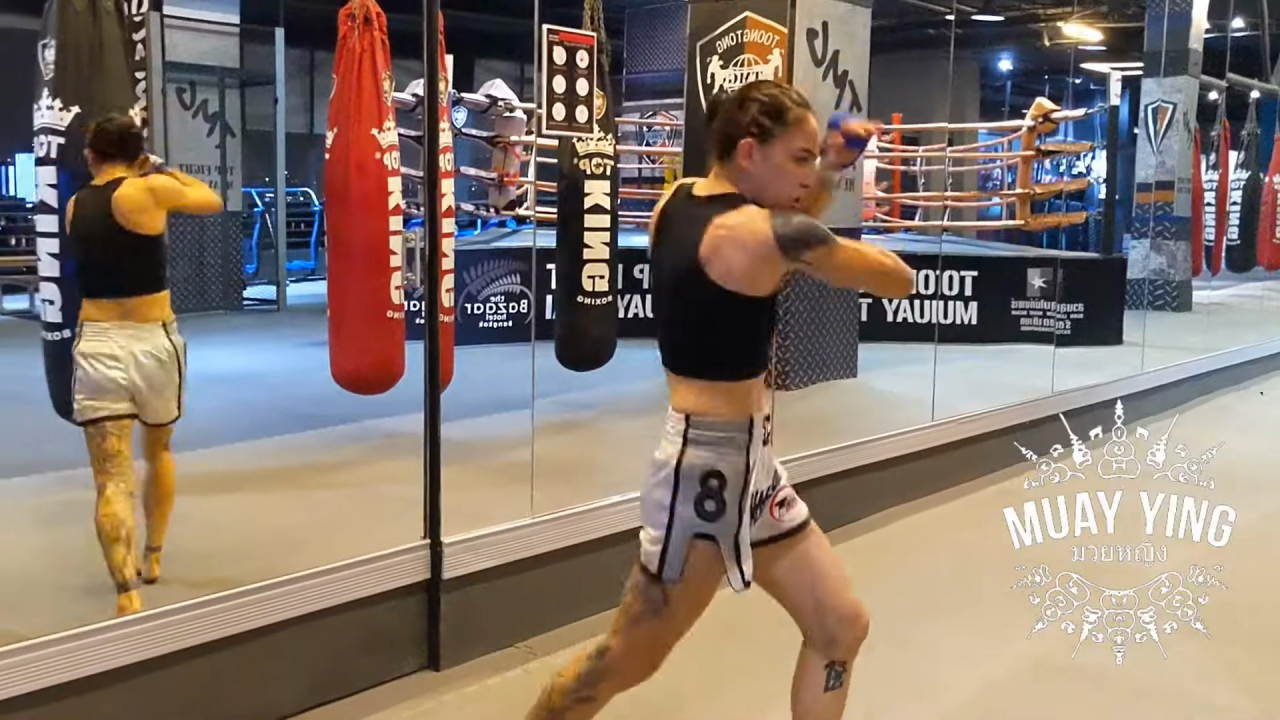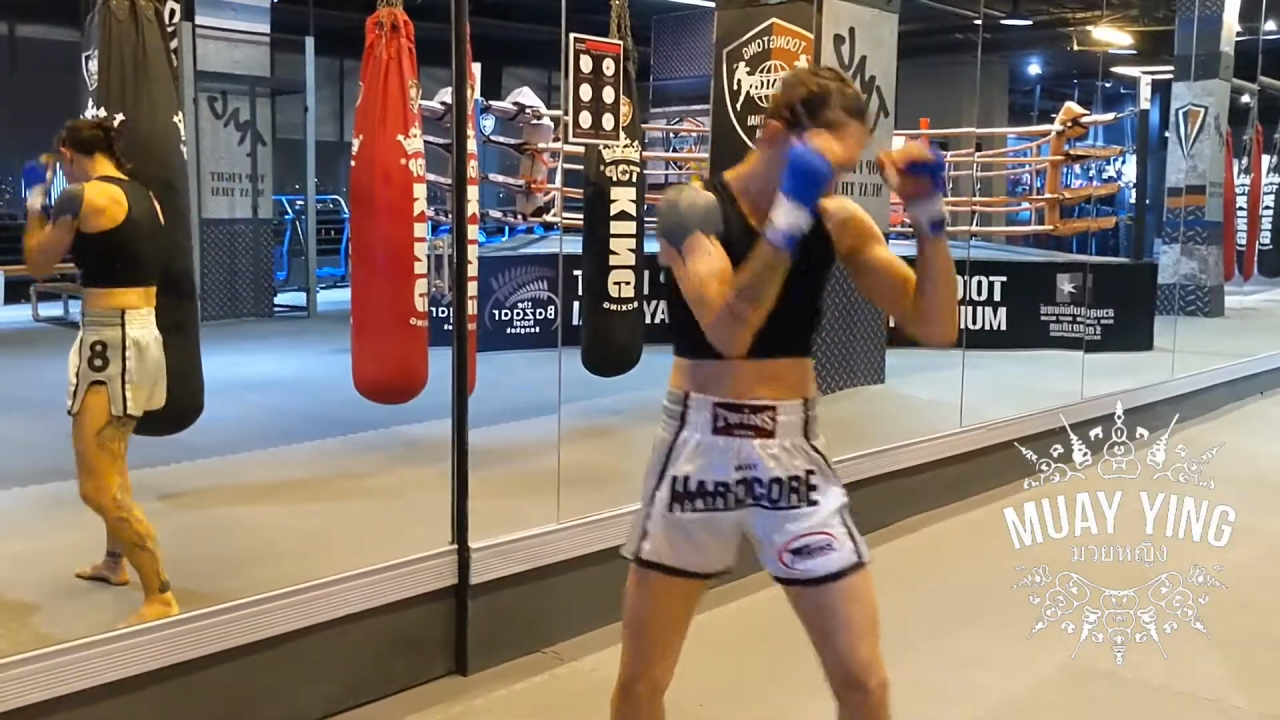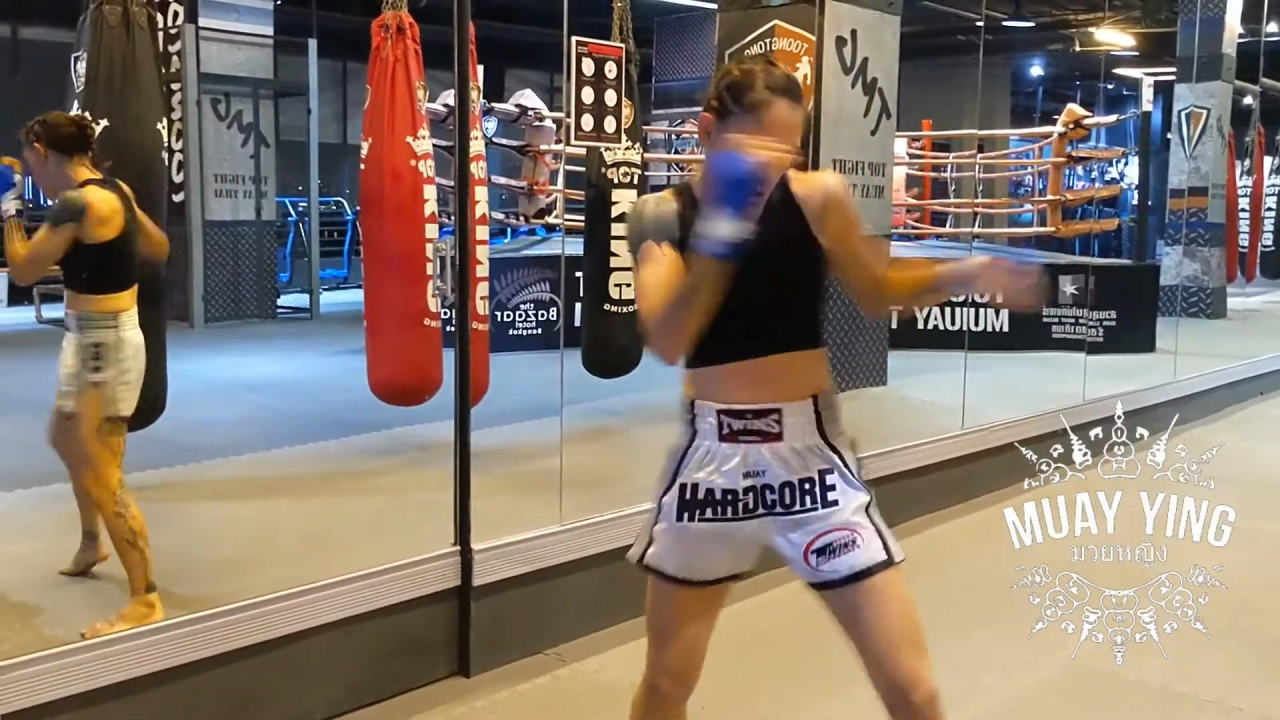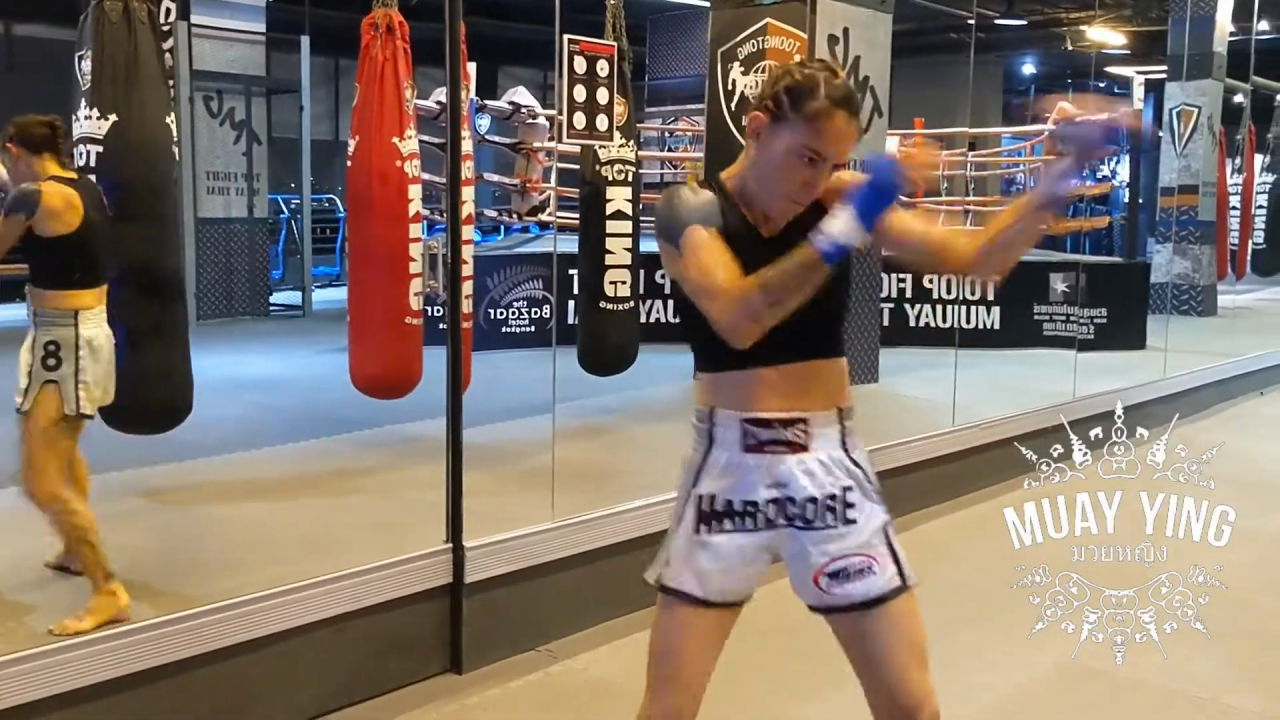
dt=1s
person 1, frame 1
left shoulder: (683, 201)
right shoulder: (758, 231)
right elbow: (896, 281)
left wrist: (835, 167)
left hip: (737, 455)
right hip: (712, 466)
left knee: (844, 625)
right knee: (628, 659)
person 1, frame 2
left shoulder: (839, 222)
right shoulder: (692, 208)
left elbow: (936, 328)
right elbow: (728, 331)
left wrist: (929, 216)
right wrist: (791, 211)
left hip: (793, 458)
right hip: (700, 454)
person 1, frame 3
left shoulder: (813, 197)
right shoulder: (660, 215)
left elbow: (877, 287)
right elbow: (665, 343)
left wrist: (969, 272)
right wrist: (722, 221)
left hip: (809, 458)
right hip: (714, 460)
person 1, frame 4
left shoulder: (844, 197)
right shoulder: (692, 210)
left elbow: (977, 257)
right elbow: (739, 322)
left wrist: (1058, 176)
right wrist: (848, 225)
left hip: (827, 470)
right hip: (730, 474)
person 2, frame 1
left shoulder: (77, 205)
right shoulder: (148, 190)
right elbow: (211, 202)
left hip: (99, 349)
right hip: (155, 345)
left knee: (113, 484)
right knee: (160, 452)
left ankle: (127, 595)
right ankle: (150, 558)
person 2, frame 2
left shoulder: (80, 196)
right shoulder: (144, 196)
left elbow: (38, 262)
left wrist: (36, 198)
left hip: (111, 342)
right hip: (142, 335)
left knee: (99, 486)
right knee: (108, 460)
left ankle: (160, 598)
right ankle: (115, 561)
person 2, frame 3
left shoulder: (78, 204)
right shoulder: (114, 189)
right elbow: (159, 248)
left hip: (101, 345)
right hip: (110, 336)
left knee: (102, 481)
right knee: (66, 442)
left ankle: (145, 601)
right ankle: (90, 545)
person 2, frame 4
right shoulder: (88, 189)
left hip: (62, 340)
right hip: (88, 332)
left knee: (43, 483)
right knee: (64, 451)
left ankle: (108, 592)
right ankle: (75, 551)
